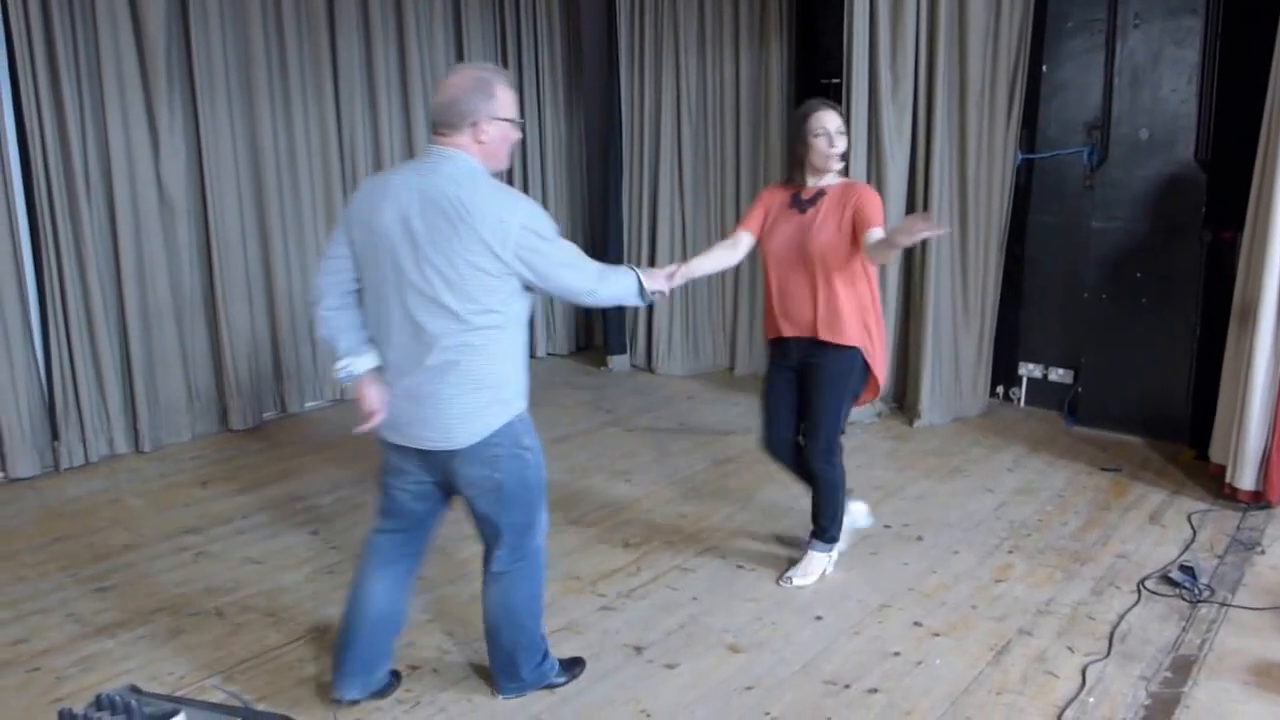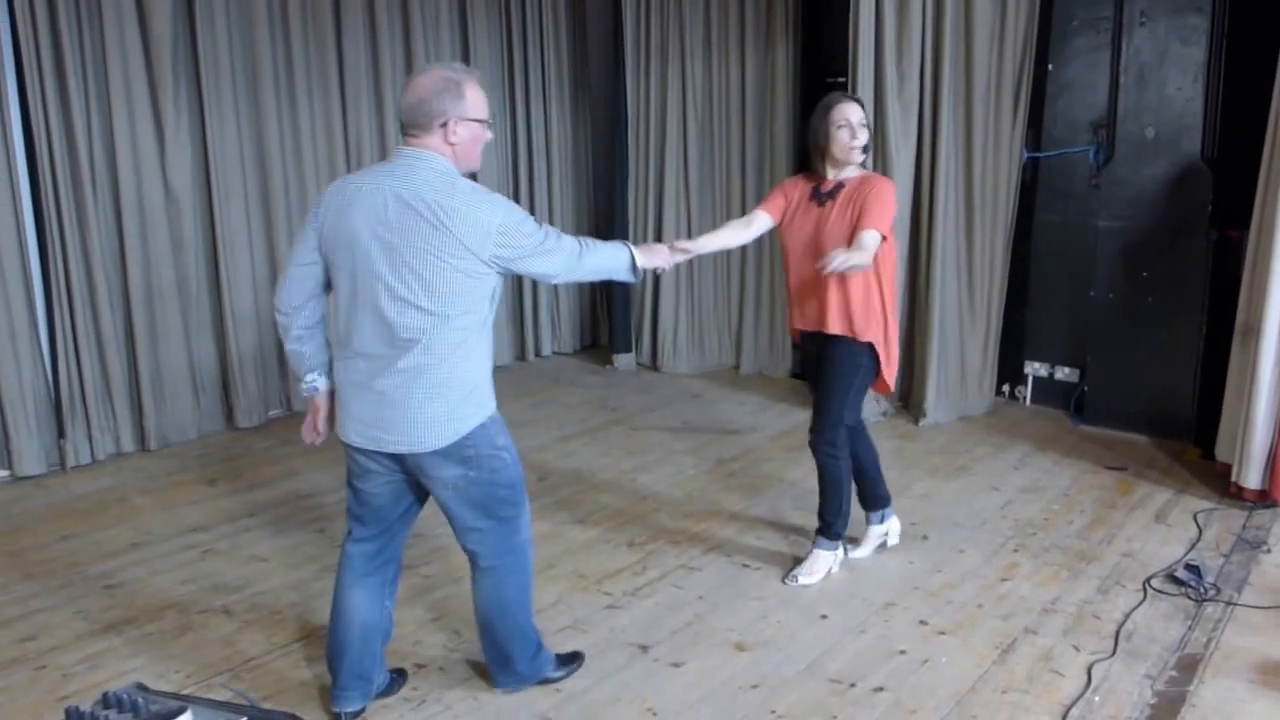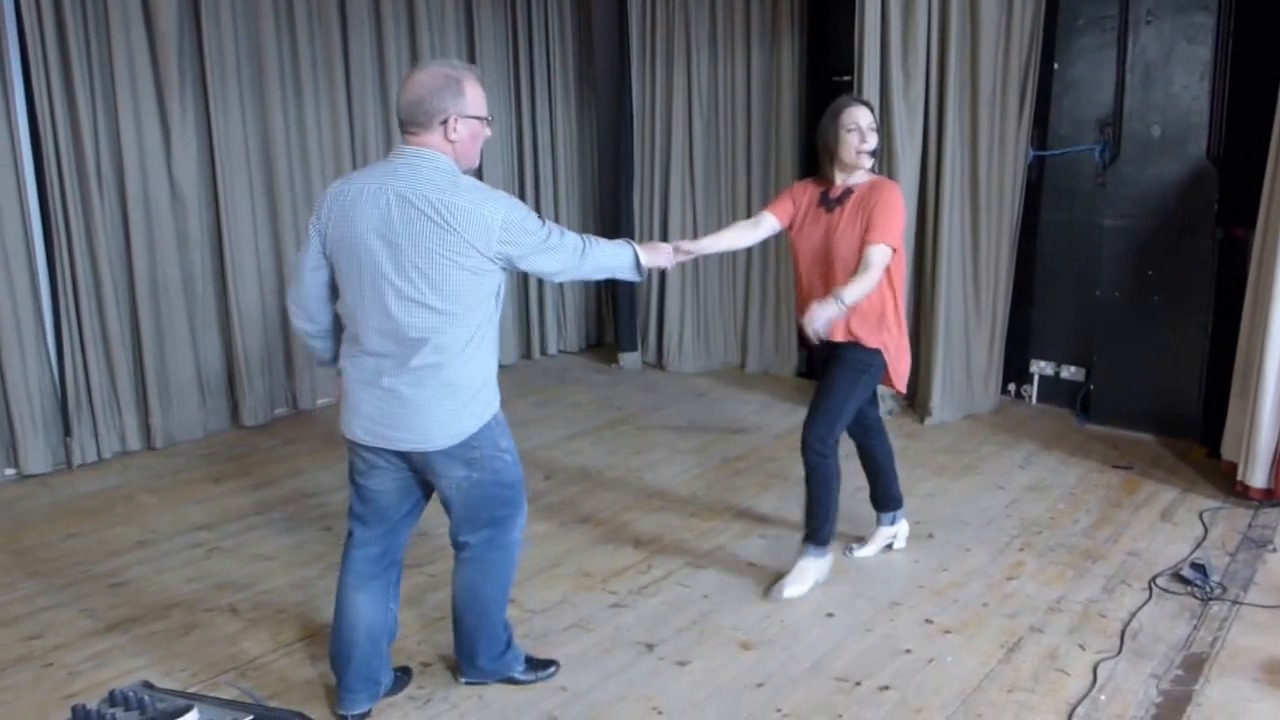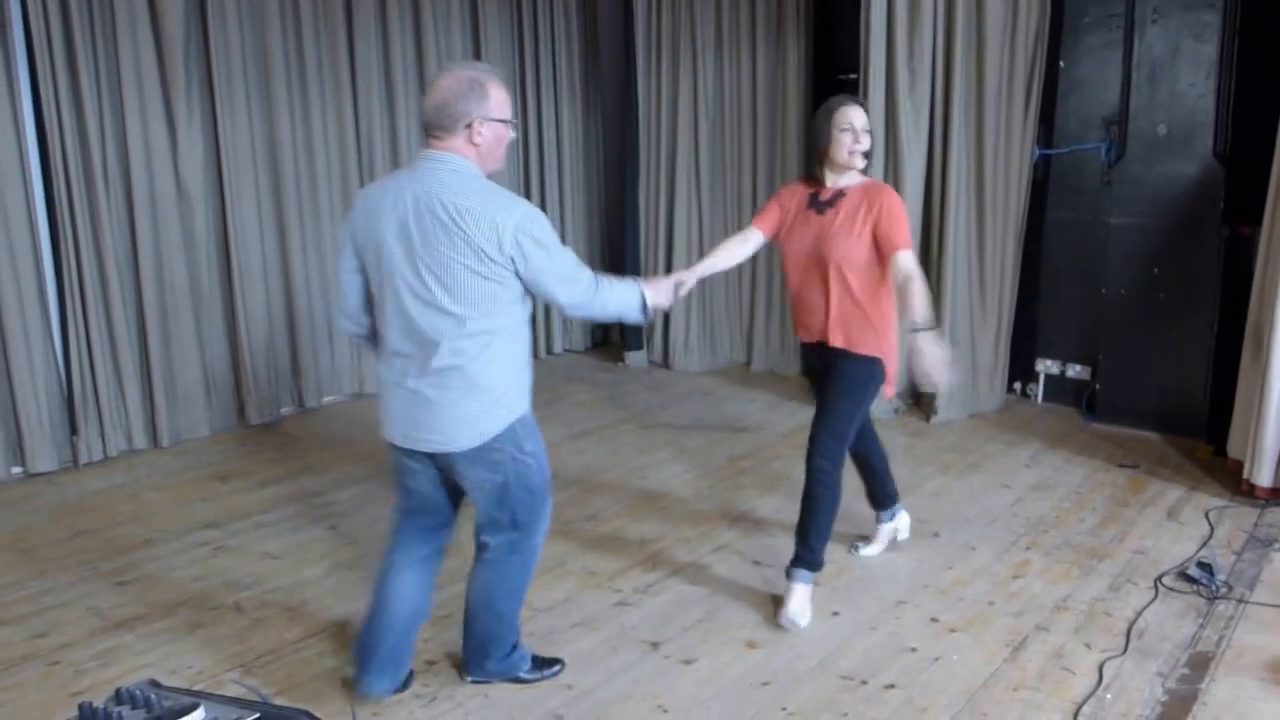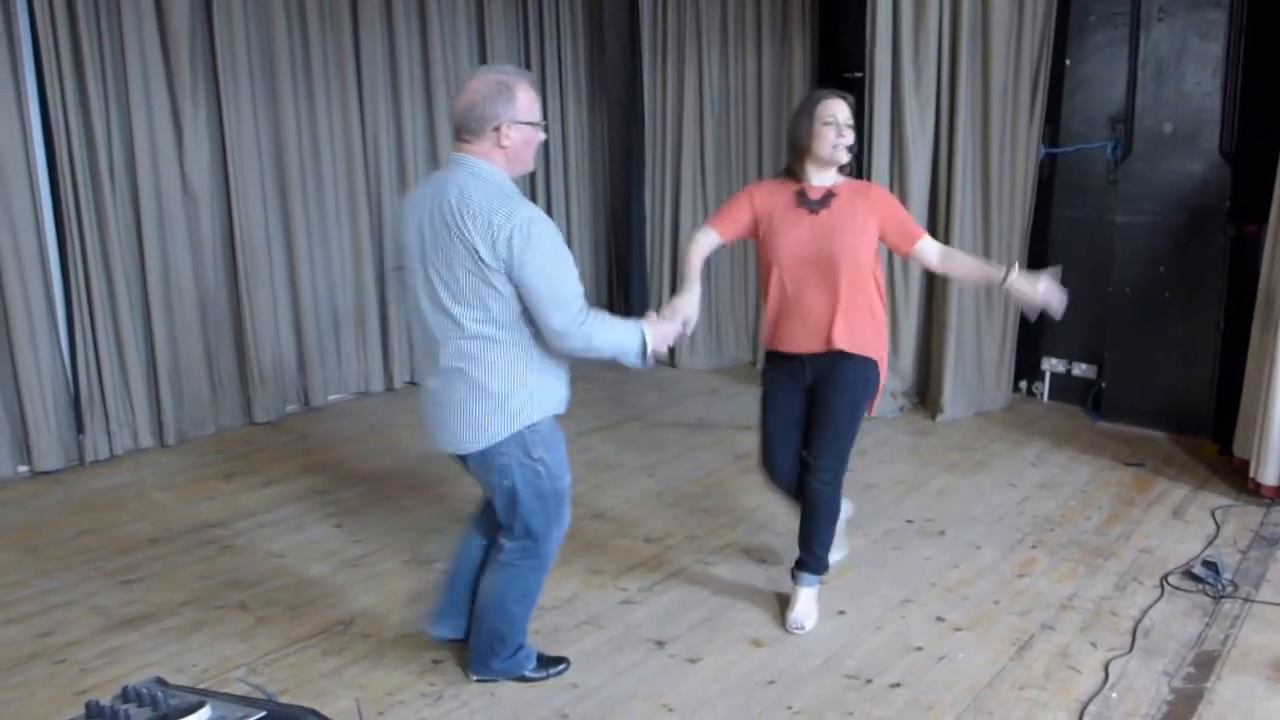
dt=0.2s
person 1, frame 1
left shoulder: (372, 195)
right shoulder: (505, 211)
left elbow: (331, 297)
right elbow: (579, 277)
left wrist: (362, 370)
right wrist: (641, 281)
left hip: (403, 415)
right hip: (483, 418)
left knee: (396, 537)
right knee: (516, 543)
left ankle: (357, 673)
right ankle: (522, 668)
person 1, frame 2
left shoulder: (338, 198)
right shoulder: (476, 211)
left elbow: (294, 304)
right elbow: (563, 255)
left wrist: (318, 382)
right wrist: (635, 256)
left hip: (365, 417)
right hip: (452, 419)
left knee: (369, 545)
right knee: (501, 535)
right ankle: (521, 660)
person 1, frame 3
left shoulder: (340, 198)
right shoulder: (482, 208)
left elbow: (309, 313)
right elbow: (568, 253)
right wrist: (639, 256)
left hip: (371, 416)
right hip: (456, 416)
left knee: (372, 546)
right knee: (491, 533)
right ankle: (486, 657)
person 1, frame 4
left shoulder: (371, 203)
right shoulder: (503, 213)
left elbow: (356, 316)
right elbow: (578, 293)
right wrist: (645, 296)
left hip: (408, 412)
right hip: (485, 412)
left knee: (420, 530)
right knee: (516, 529)
left ankle: (381, 664)
right ankle: (491, 656)
person 1, frame 5
left shoulder: (422, 199)
right shoulder: (514, 216)
right elbow: (569, 326)
right wrist: (644, 336)
left hip: (456, 398)
right hip: (508, 409)
left knee: (507, 507)
right knee: (535, 529)
left ankle: (455, 615)
right ankle: (498, 653)
person 2, frame 1
left shoulder: (859, 197)
right shoulder: (773, 199)
left elbow: (876, 245)
right elbow: (734, 249)
left wrist: (896, 237)
right wrist: (678, 273)
left hip: (839, 342)
right hip: (786, 341)
left knee: (821, 444)
right knee: (778, 440)
left ankle: (825, 546)
right ankle: (843, 507)
person 2, frame 2
left shoulder: (876, 189)
right shoulder: (795, 190)
left elbow: (864, 251)
right elbow: (748, 226)
left wrist: (842, 259)
right wrist: (690, 246)
left hip: (858, 333)
right hip: (814, 332)
left knee: (827, 437)
right knee: (846, 427)
left ankle: (829, 545)
right ankle: (882, 519)
person 2, frame 3
left shoulder: (884, 195)
right shoulder: (805, 194)
left elbow: (874, 268)
right elbow: (757, 227)
left wrist: (836, 304)
right wrist: (693, 247)
left hip: (864, 338)
right hip: (829, 335)
left knee: (817, 437)
right knee: (862, 424)
left ankle: (816, 551)
right ankle: (891, 522)
person 2, frame 4
left shoulder: (881, 201)
right shoulder: (792, 198)
left elbow: (905, 272)
right elbow: (746, 241)
left wrist: (923, 331)
right wrist: (694, 273)
left hip: (861, 348)
right hip: (819, 345)
left knee: (822, 457)
right knee: (854, 433)
left ankle: (802, 578)
right ankle: (893, 516)
person 2, frame 5
left shoulder: (869, 200)
right shoulder: (764, 197)
left elbow: (934, 254)
right elbow: (702, 239)
left wrist: (1007, 277)
right wrist: (688, 287)
left hip: (848, 355)
right hip: (785, 356)
left knee: (823, 470)
right knee: (780, 464)
left ankle: (807, 581)
right ankle: (833, 512)
